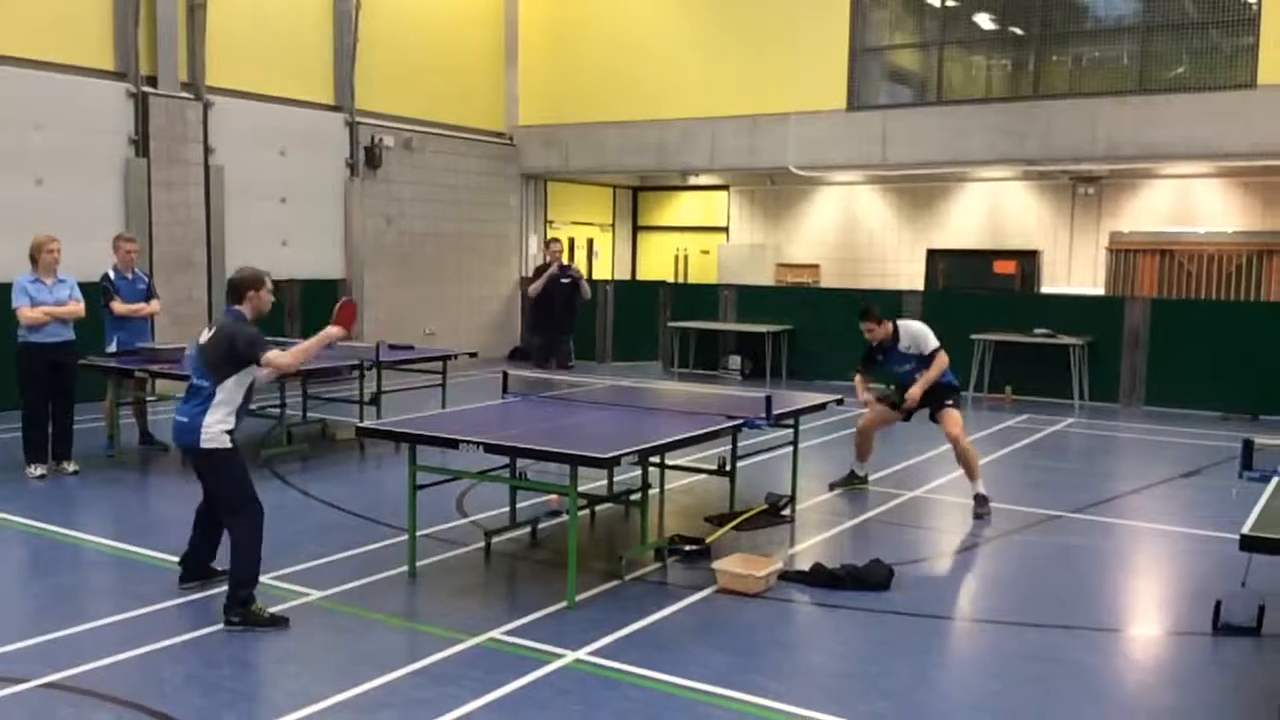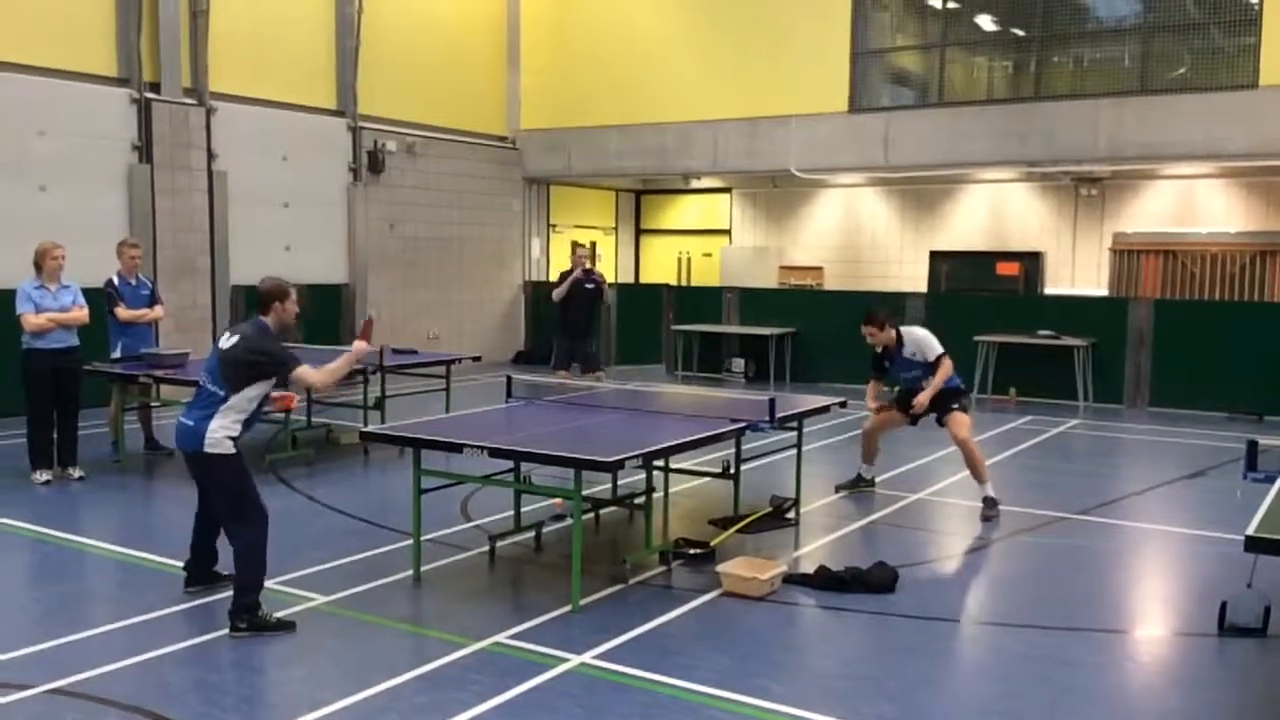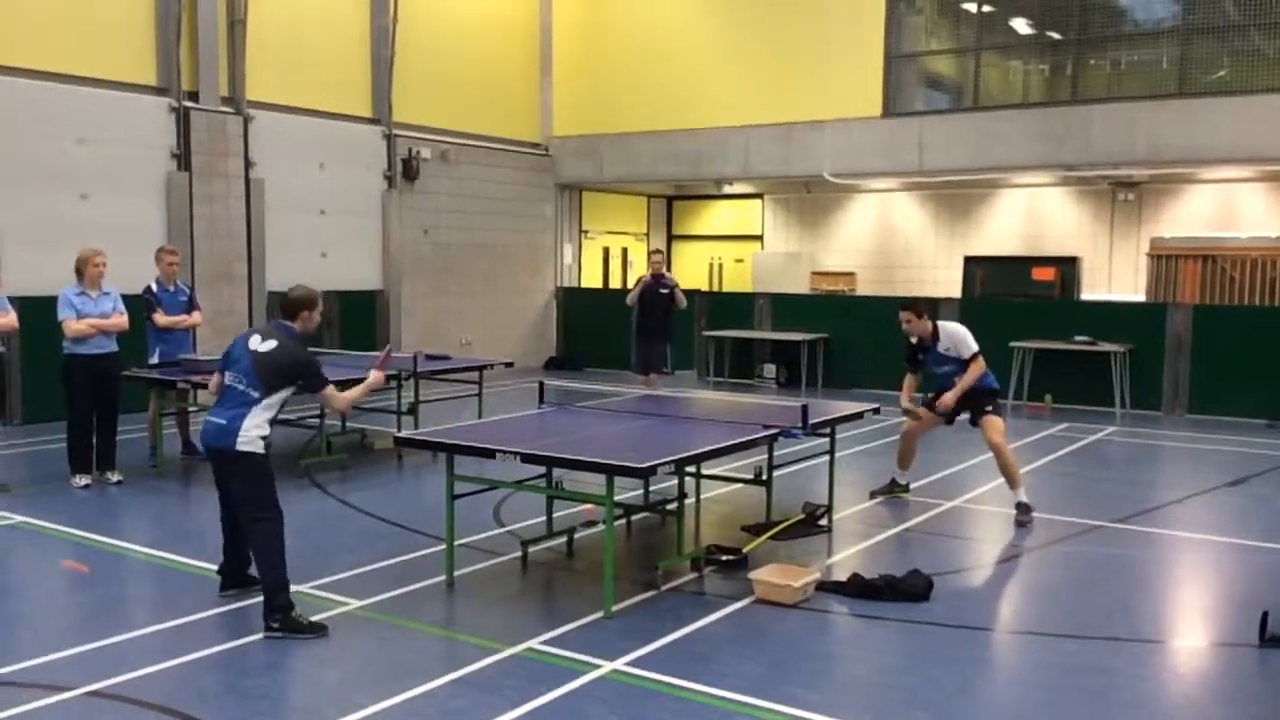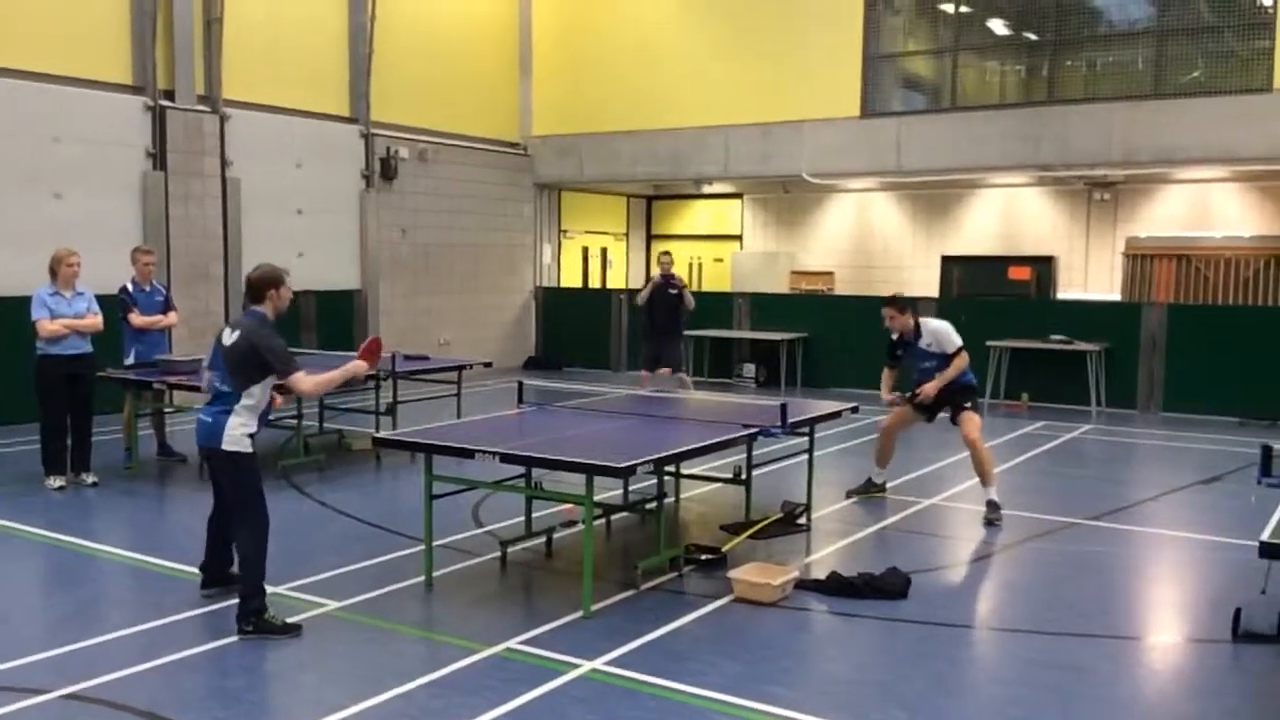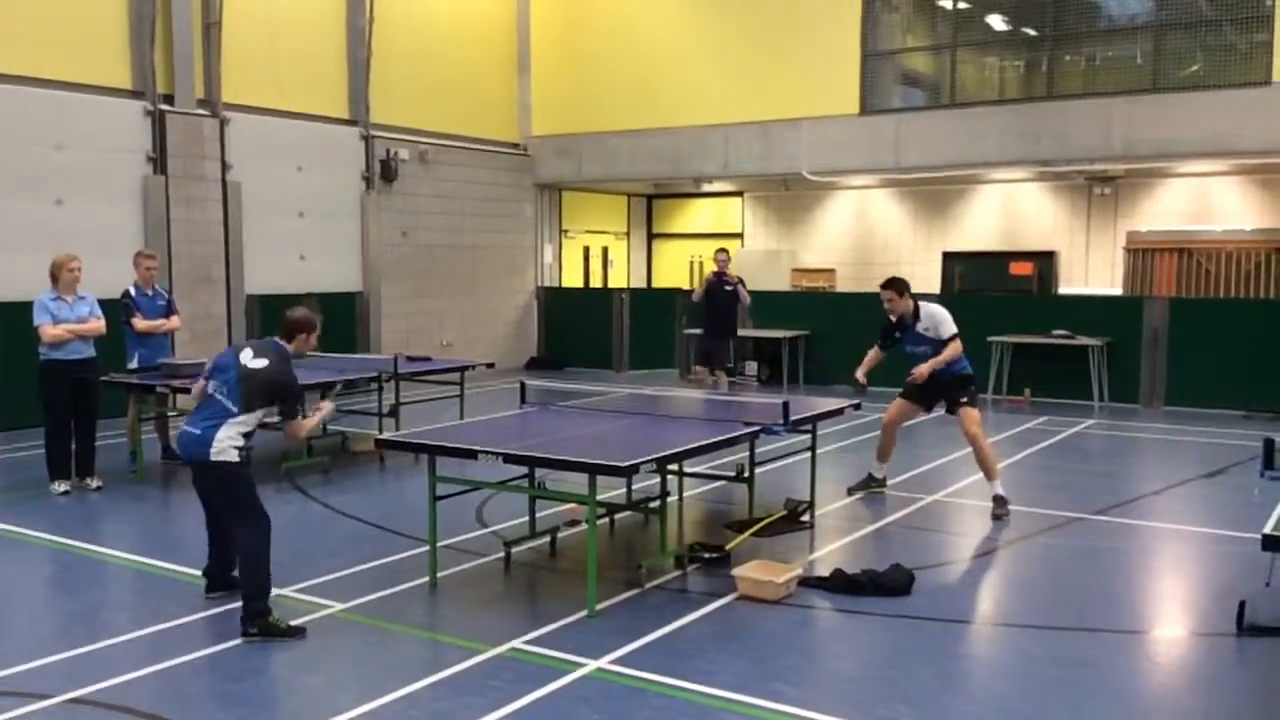
dt=0.7s
person 1, frame 1
left shoulder: (220, 327)
right shoulder: (239, 332)
right elbow: (284, 362)
left wrist: (265, 372)
right wrist: (326, 336)
left hip: (188, 427)
right hip: (210, 435)
left knee: (215, 501)
right knee: (245, 513)
left ankle: (194, 568)
right ankle: (240, 607)
person 1, frame 2
left shoulder: (239, 333)
right shoulder: (263, 345)
right elbow: (317, 381)
left wrist: (267, 397)
right wrist: (353, 355)
left hip: (191, 430)
right hip: (213, 439)
left knee: (213, 505)
right knee: (250, 518)
left ankle: (198, 573)
right ankle: (246, 613)
person 1, frame 3
left shoulder: (248, 337)
right shoulder: (297, 354)
left elbow: (215, 386)
right elbow: (338, 403)
right wrist: (370, 383)
left hip: (213, 432)
right hip: (243, 441)
left knee: (235, 509)
right knee: (266, 520)
left ankle: (233, 576)
right ankle: (279, 614)
person 1, frame 4
left shoulder: (233, 328)
right shoulder: (263, 336)
left elbow: (209, 380)
right elbow: (306, 387)
right wrist: (349, 369)
left hip: (211, 430)
right hip: (231, 439)
left knee: (227, 508)
right knee: (252, 521)
left ankle: (215, 576)
right ankle: (251, 616)
person 1, frame 5
left shoulder: (242, 349)
right shoulder: (283, 376)
left elbow: (199, 391)
right elbow: (296, 432)
right wrist: (322, 414)
left hip: (191, 438)
right hip: (218, 449)
left knee: (221, 515)
right knee: (254, 526)
left ankle: (219, 579)
right ankle: (256, 619)
person 2, frame 1
left shoulder: (69, 282)
right shoulder: (22, 284)
left elbow: (80, 312)
right elbow: (26, 318)
left wrist: (46, 310)
right wrist: (64, 312)
left hip: (65, 349)
right hip: (33, 351)
left knee: (65, 405)
right knee: (35, 407)
left ankle: (63, 458)
right ankle: (35, 461)
person 2, frame 2
left shoulder: (72, 288)
right shoulder: (26, 290)
left elbow: (84, 317)
right elbow: (30, 324)
left wrist: (50, 316)
right wrist: (68, 319)
left hip: (69, 355)
right hip: (38, 357)
left knee: (70, 410)
right knee: (40, 413)
left ankle: (69, 463)
right ankle: (41, 467)
person 2, frame 3
left shoulder: (112, 294)
right shoulder: (67, 296)
left elbow: (124, 324)
right elbow: (71, 330)
left wrist: (91, 322)
right wrist: (107, 325)
left hip: (109, 360)
right hip: (78, 362)
left knee: (108, 415)
right knee: (80, 417)
left ankle: (107, 467)
right ankle: (80, 471)
person 2, frame 4
left shoulder: (87, 295)
right shoulder: (41, 296)
left elbow: (98, 325)
right elbow: (45, 330)
left wrist: (65, 322)
right wrist: (82, 326)
left hip: (83, 361)
right hip: (52, 363)
left knee: (83, 417)
right knee: (54, 419)
left ankle: (82, 469)
right ankle: (54, 472)
person 2, frame 5
left shoulder: (89, 299)
right shoulder: (43, 302)
left elbow: (101, 328)
right elbow: (48, 335)
left wrist: (67, 327)
right wrist: (84, 330)
left hip: (86, 366)
right hip: (56, 368)
left knee: (87, 421)
right knee: (58, 423)
left ankle: (87, 474)
right ankle: (59, 477)
person 3, frame 1
left shoulder: (915, 330)
right shoulder: (874, 347)
left elbow: (943, 360)
right elbow: (861, 375)
left wrist: (920, 387)
right wrist: (863, 394)
left hip: (940, 386)
right hip: (909, 389)
left knee: (955, 434)
right knee: (864, 426)
left ankle: (980, 495)
right ankle: (858, 474)
person 3, frame 2
left shoulder: (918, 337)
right shoulder: (880, 353)
left elbow: (946, 365)
right elbow: (876, 381)
left wrist: (928, 393)
right wrist: (871, 402)
left hip: (947, 390)
right hip: (913, 392)
left knee: (962, 437)
right knee: (870, 429)
left ankle: (989, 498)
right ankle: (865, 477)
person 3, frame 3
left shoulder: (955, 332)
right shoulder: (915, 344)
left elbow: (979, 365)
right elbow: (913, 374)
left wrist: (954, 394)
right wrist: (905, 399)
left hip: (980, 390)
right hip: (946, 394)
left knee: (997, 442)
right knee: (908, 430)
left ankle: (1022, 502)
right ankle: (900, 482)
person 3, frame 4
left shoulder: (937, 328)
right shoulder: (895, 340)
left elbow: (963, 358)
right elbow: (890, 368)
left wrist: (937, 385)
right wrist: (885, 392)
left hip: (959, 387)
right hip: (927, 389)
left knee: (972, 438)
right knee: (888, 427)
left ankle: (992, 501)
right ankle: (877, 482)
person 3, frame 5
left shoulder: (935, 313)
right shoulder: (894, 323)
left elbow: (956, 348)
right elbow: (879, 350)
left wrist: (930, 365)
right wrist: (862, 370)
left hip: (956, 377)
right hip: (924, 379)
left knee: (973, 431)
right knee: (889, 420)
left ankle: (999, 495)
right ankle: (877, 476)
person 4, frame 1
left shoulder: (144, 278)
right shoulder: (108, 279)
left elbow: (155, 308)
right elbow: (117, 309)
left wrist: (129, 309)
right wrist: (141, 306)
left hip: (143, 345)
right hip: (119, 346)
left knee: (140, 392)
right knee: (114, 393)
left ankle: (145, 435)
right ankle: (111, 439)
person 4, frame 2
left shoulder: (148, 284)
right shoulder: (112, 285)
left elbow: (159, 313)
right elbow: (121, 315)
left wrist: (133, 316)
right wrist: (145, 312)
left hip: (147, 350)
right hip: (123, 352)
left knee: (145, 397)
right knee: (119, 398)
left ankle: (150, 441)
right ankle: (116, 444)
person 4, frame 3
left shoulder: (186, 291)
right shoulder: (150, 292)
left elbow: (197, 319)
right elbow: (159, 321)
left wrist: (171, 321)
right wrist: (183, 318)
left hip: (184, 356)
right hip: (161, 357)
left knee: (183, 402)
right knee: (157, 403)
left ankle: (187, 445)
right ankle: (154, 449)
person 4, frame 4
left shoulder: (162, 291)
right shoulder: (126, 292)
left elbow: (173, 320)
right elbow: (136, 322)
left wrist: (146, 322)
right wrist: (159, 318)
left hip: (160, 357)
right hip: (137, 359)
left knee: (158, 403)
right knee: (132, 405)
left ankle: (162, 447)
person 4, frame 5
left shoulder: (164, 295)
right shoulder: (129, 296)
left elbow: (175, 323)
right elbow: (138, 325)
left wrist: (150, 325)
right wrist: (162, 322)
left hip: (163, 360)
right hip: (140, 362)
left knee: (161, 407)
right knee: (135, 408)
left ankle: (166, 449)
right ankle: (134, 455)
